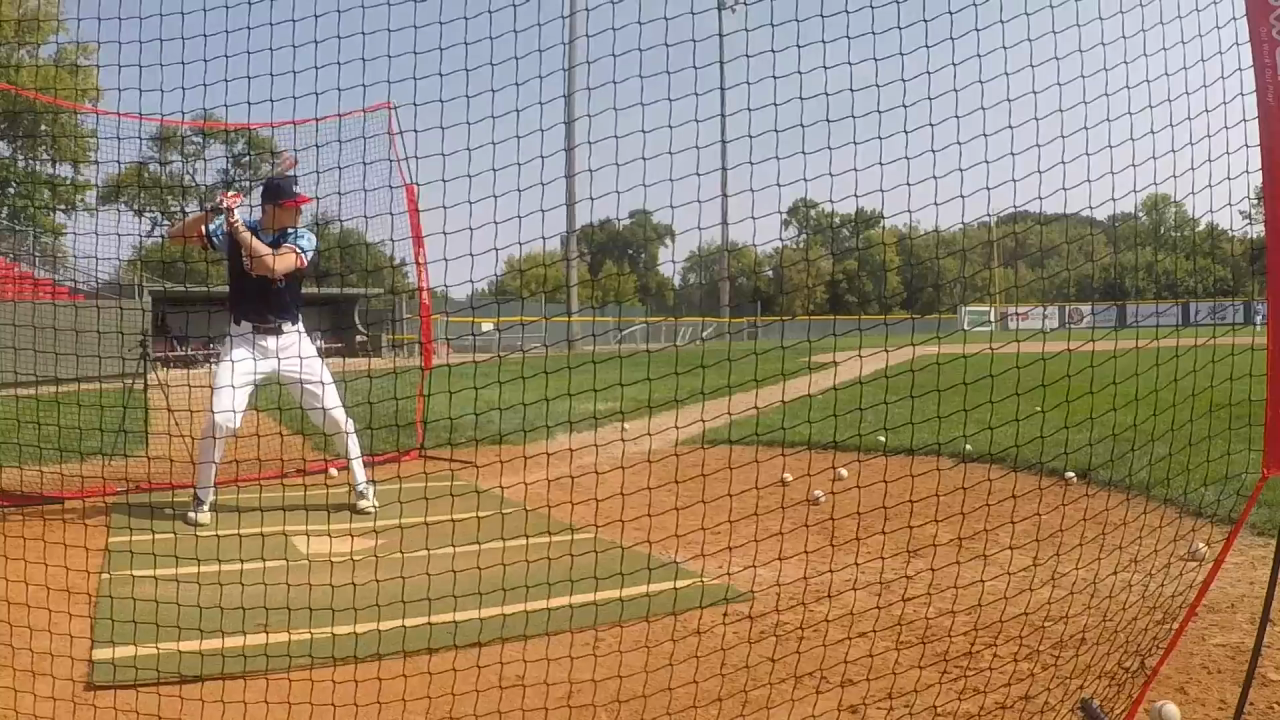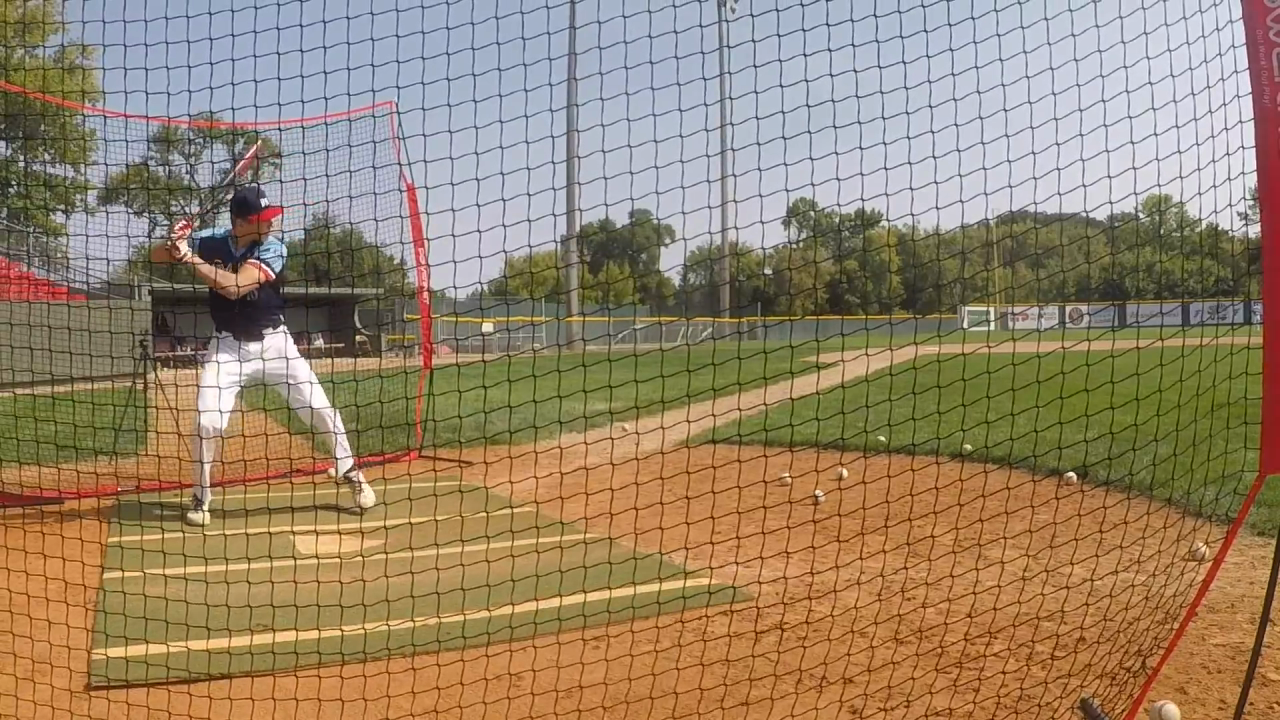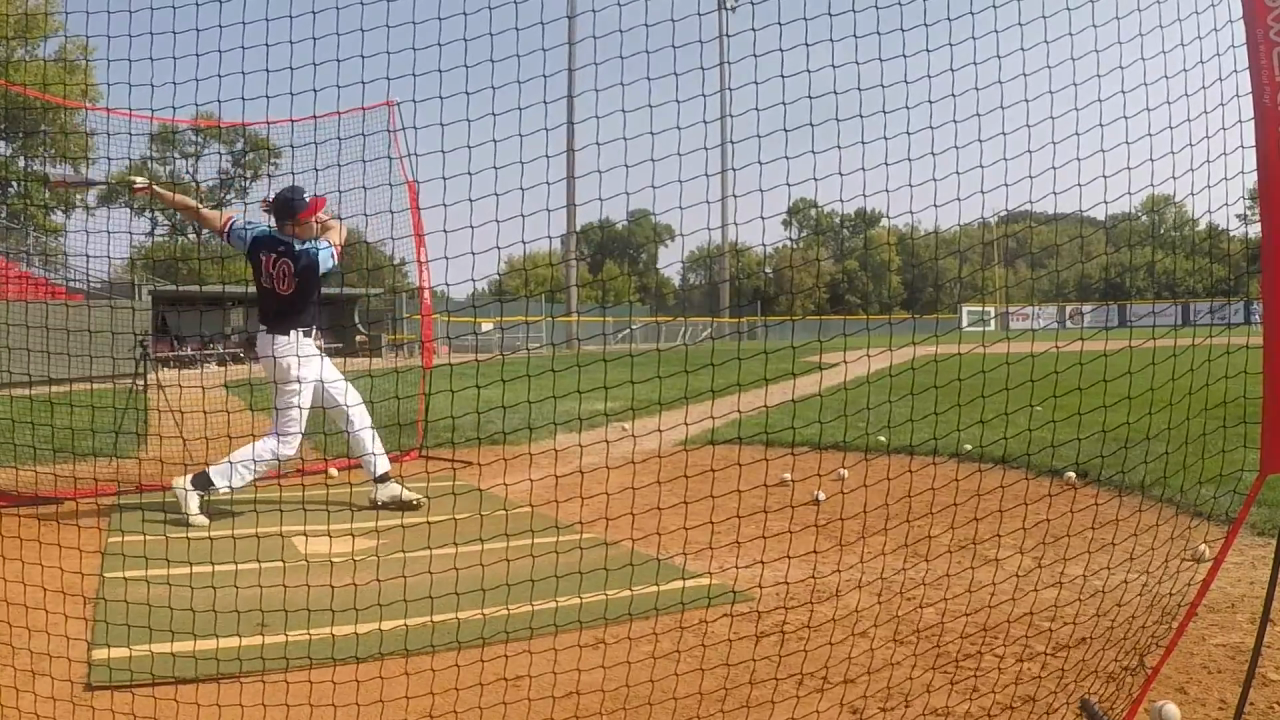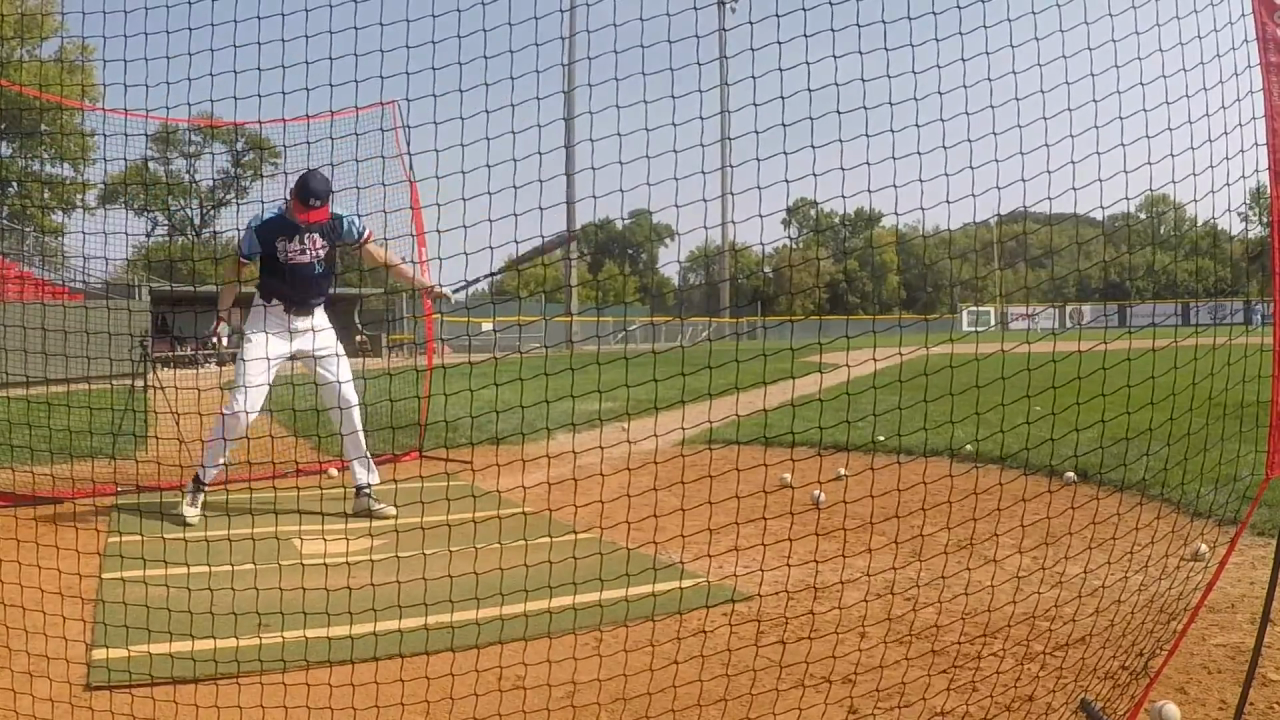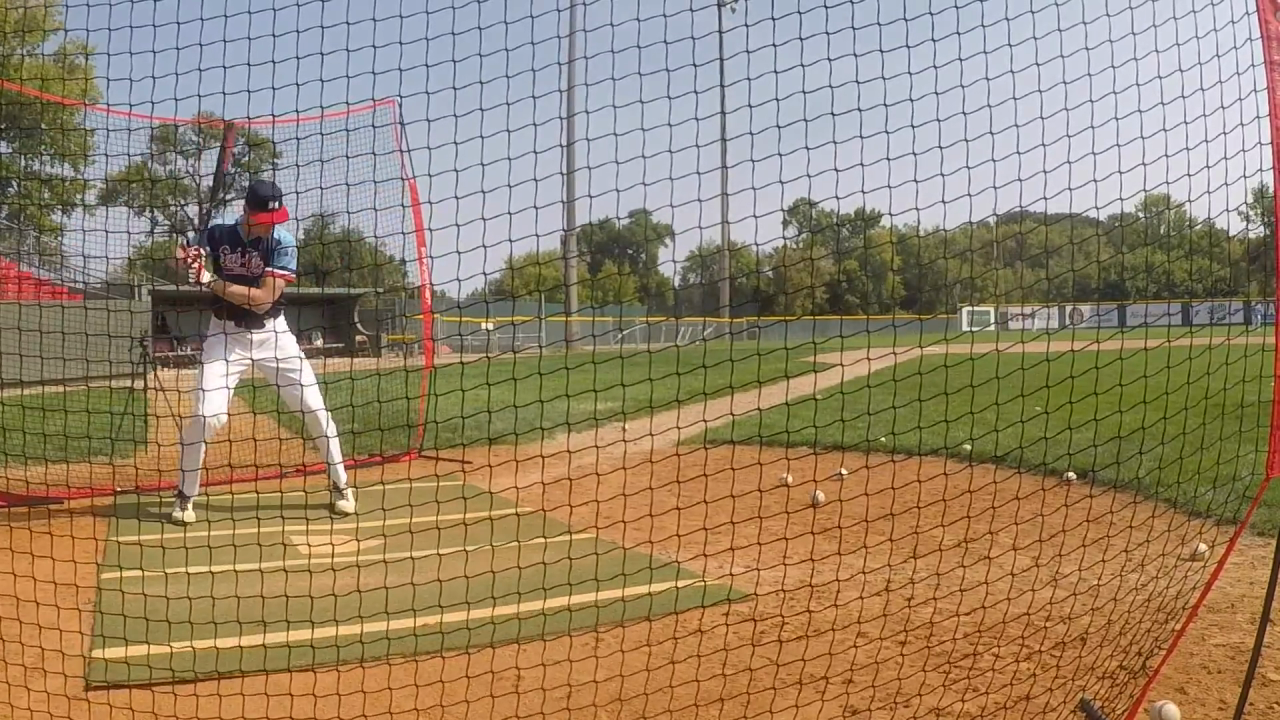
dt=1s
person 1, frame 1
left shoulder: (303, 238)
right shoulder: (234, 231)
left elbow: (274, 266)
right elbow: (176, 235)
left wrist: (237, 228)
right wrist: (213, 213)
left hip: (291, 338)
right hip: (244, 339)
left knee: (335, 413)
right knee: (221, 420)
left ankle: (362, 486)
right ankle: (203, 498)
person 1, frame 2
left shoulder: (273, 248)
right shoulder: (211, 242)
left elbow: (234, 286)
right elbow: (154, 256)
left wrist: (189, 257)
right wrist: (175, 241)
left hip: (274, 341)
right hip: (229, 345)
left knee: (320, 409)
right knee: (208, 422)
left ankle: (351, 474)
right ankle: (201, 499)
person 1, frame 3
left shoulder: (256, 238)
right shoulder: (313, 258)
left elbow: (200, 213)
right elbow: (337, 229)
left wrist: (152, 189)
right wrist: (303, 217)
left hip: (294, 346)
right hip: (290, 348)
left knee: (350, 403)
right knee: (284, 442)
left ankle: (383, 484)
right ankle: (195, 484)
person 1, frame 4
left shoulder: (337, 222)
right shoulder: (263, 226)
left elbow: (377, 253)
right elbow: (237, 273)
left wrist: (420, 282)
right wrist: (222, 316)
left hip: (314, 320)
right hip: (269, 320)
left knee: (346, 402)
right knee: (241, 408)
left ankle: (364, 492)
right ankle: (198, 485)
person 1, frame 5
left shoulder: (284, 244)
right shoulder: (218, 234)
left elbow: (263, 299)
right elbow: (177, 255)
left wrist: (210, 281)
right wrist: (187, 260)
left hip: (271, 333)
right hip: (225, 334)
left knee: (314, 408)
right knee: (207, 416)
left ankle: (340, 484)
right ankle: (185, 495)
